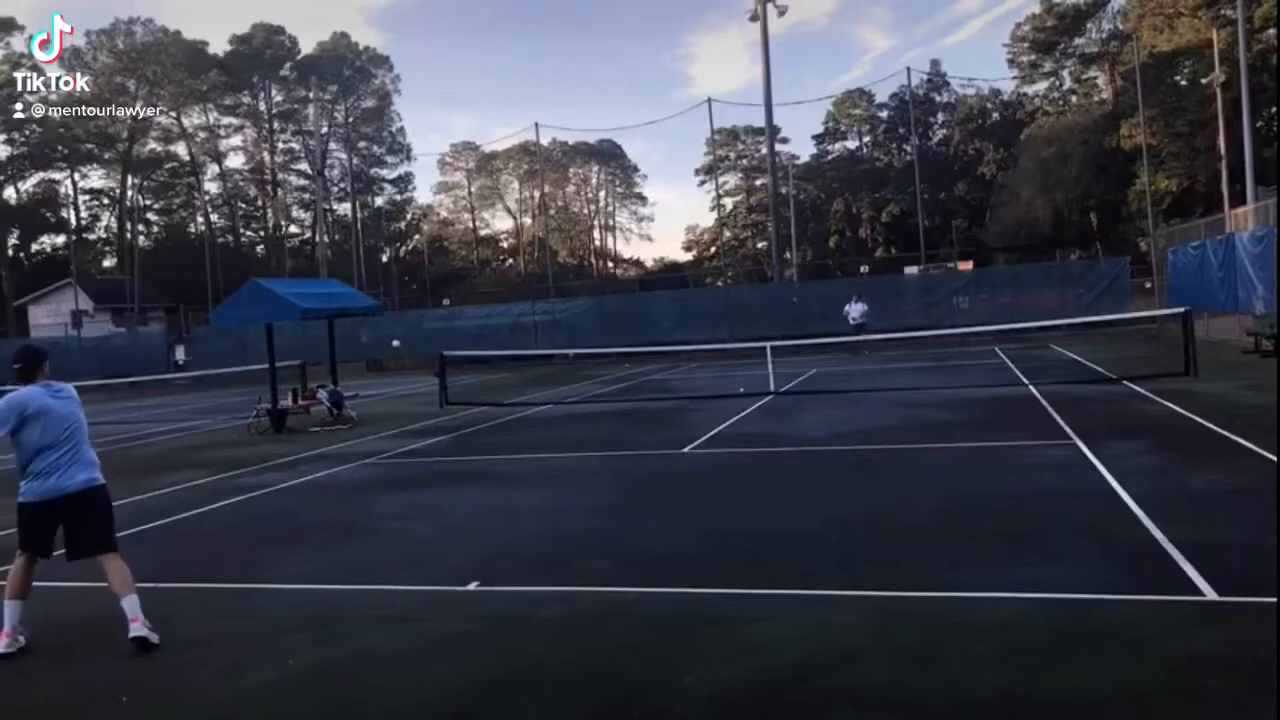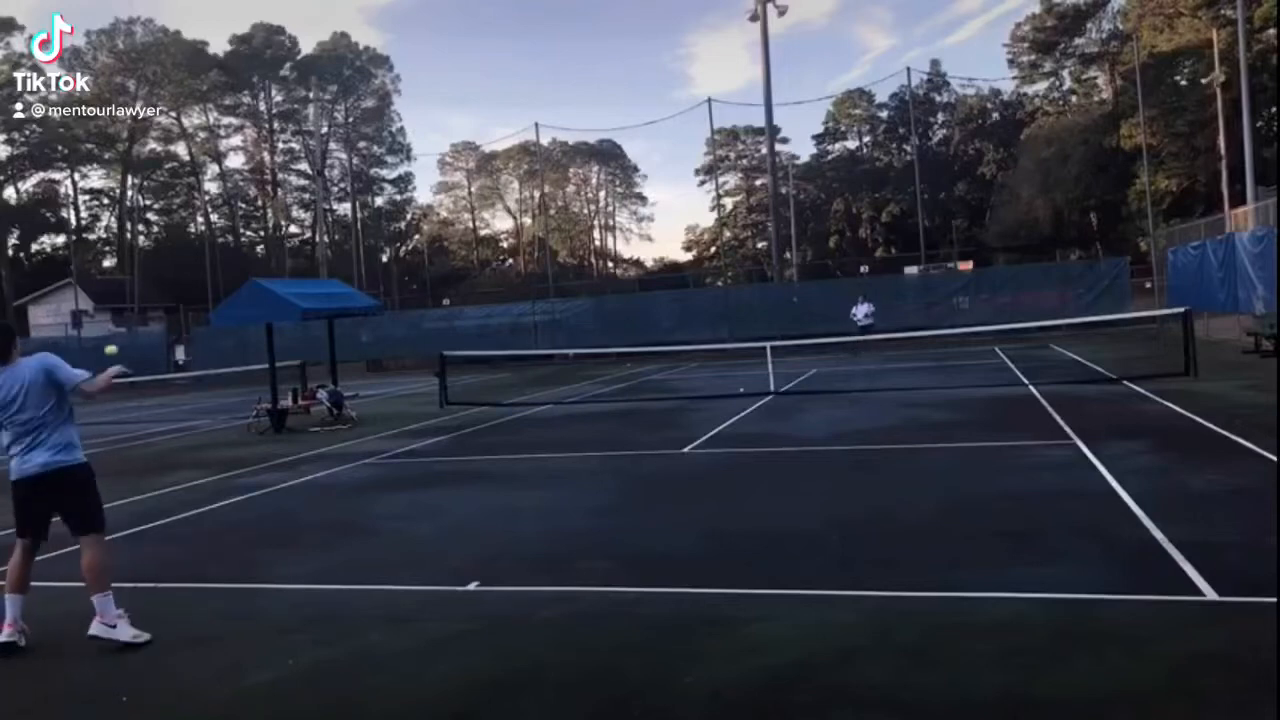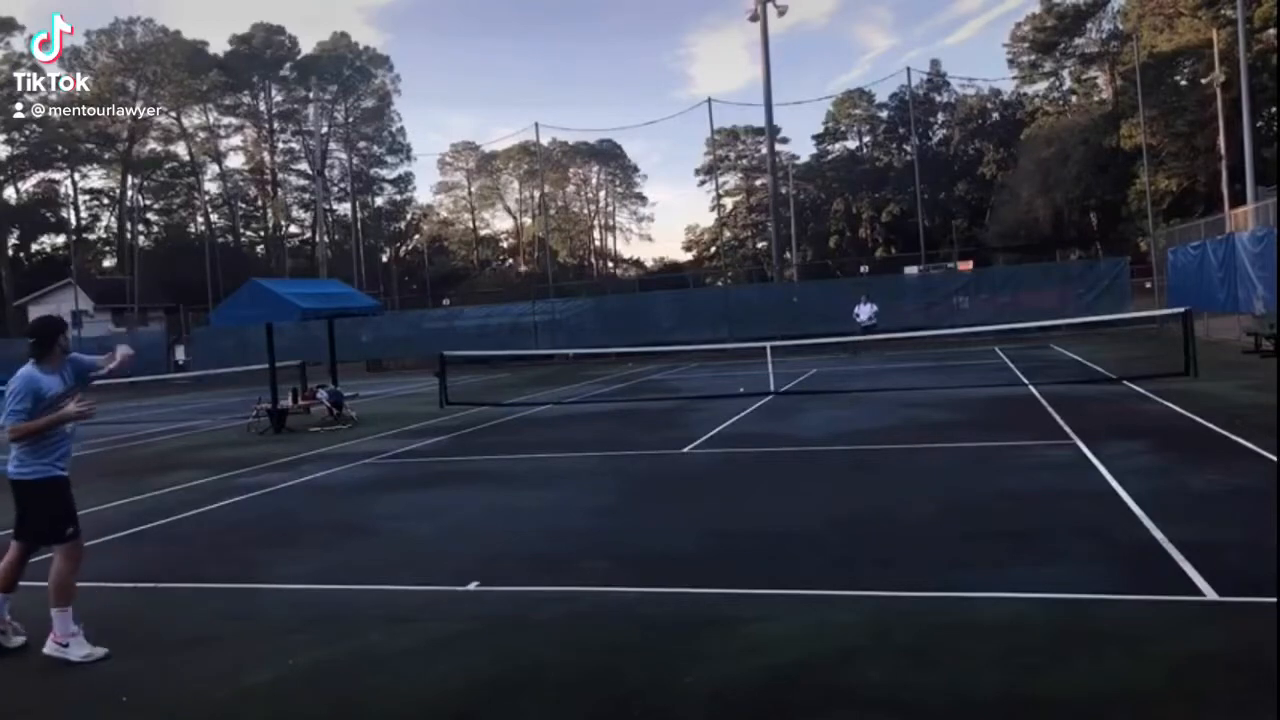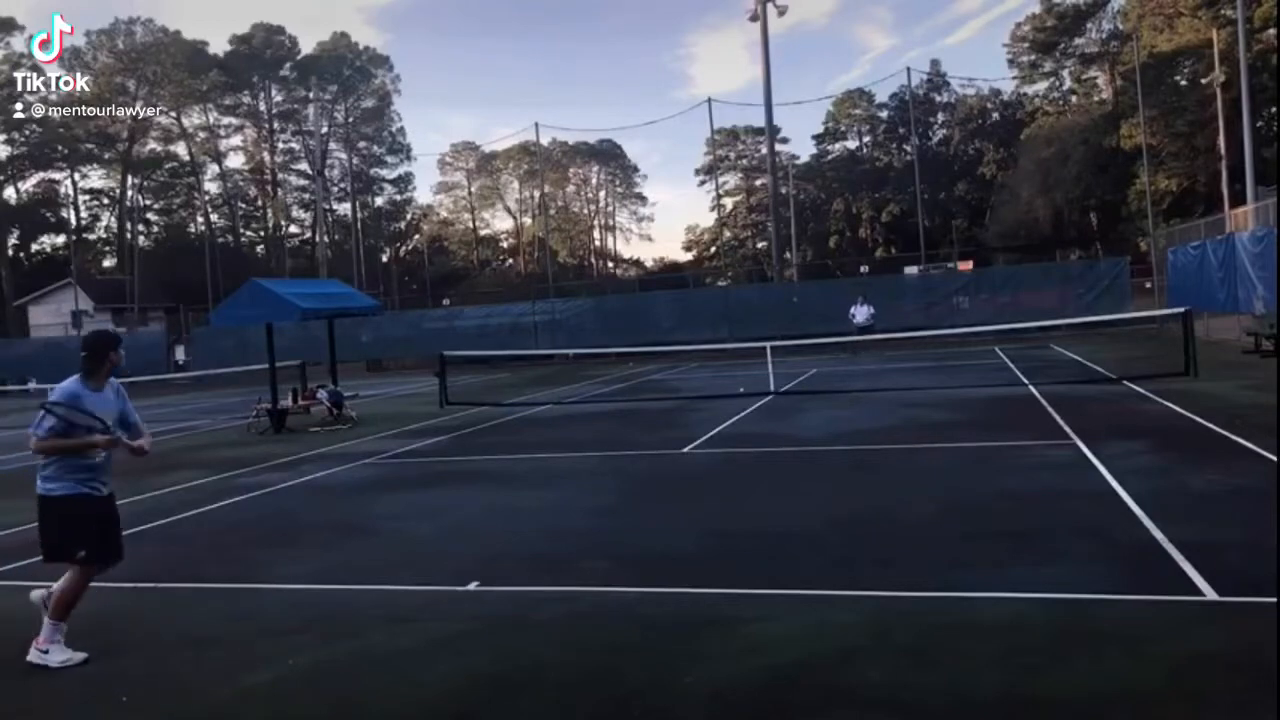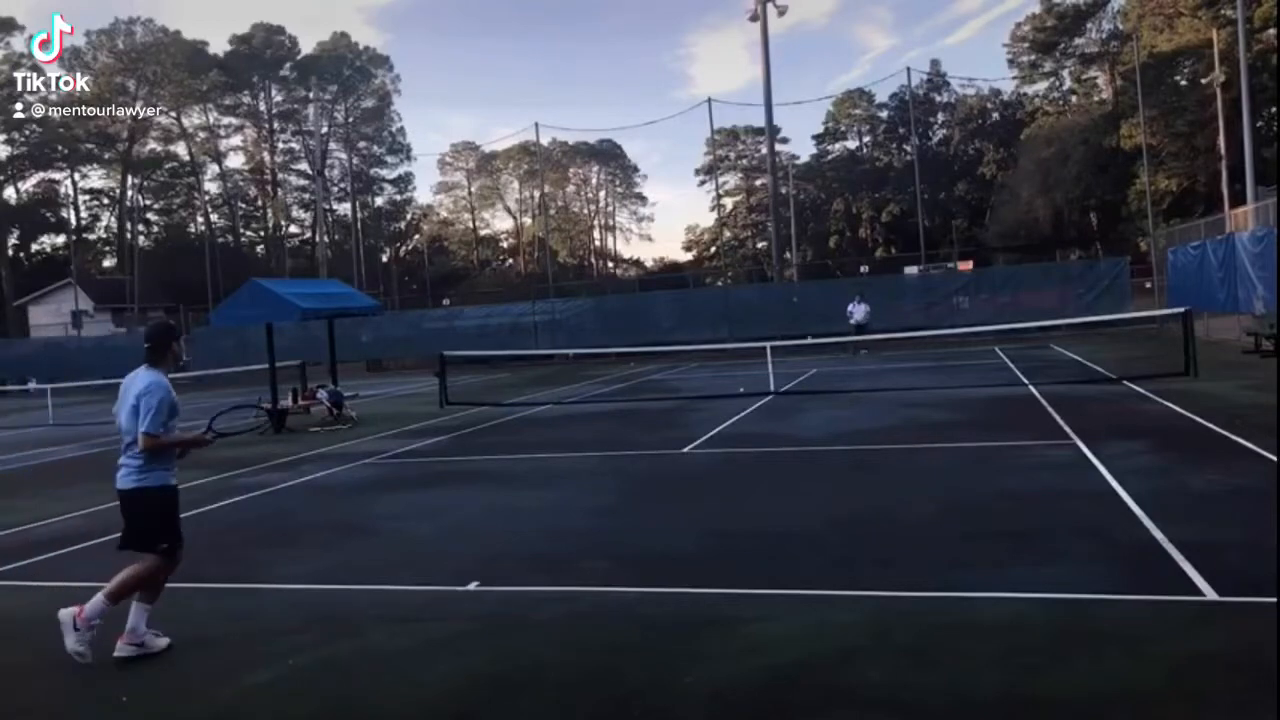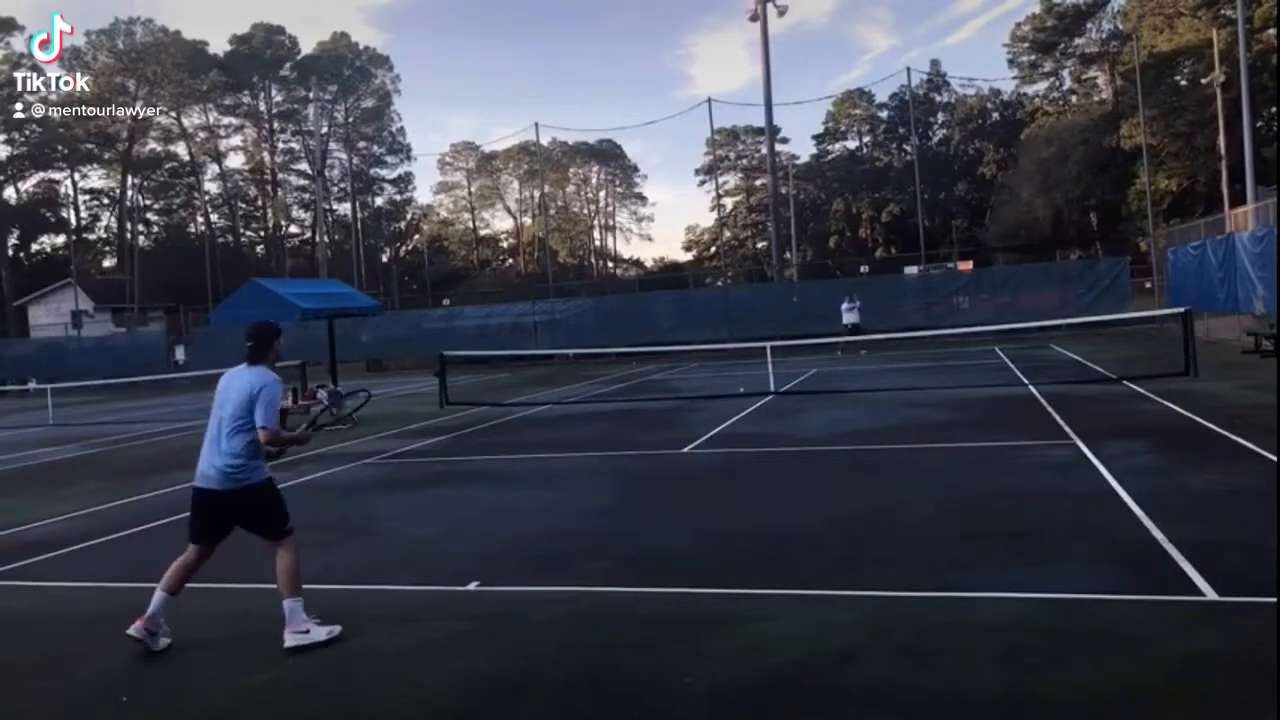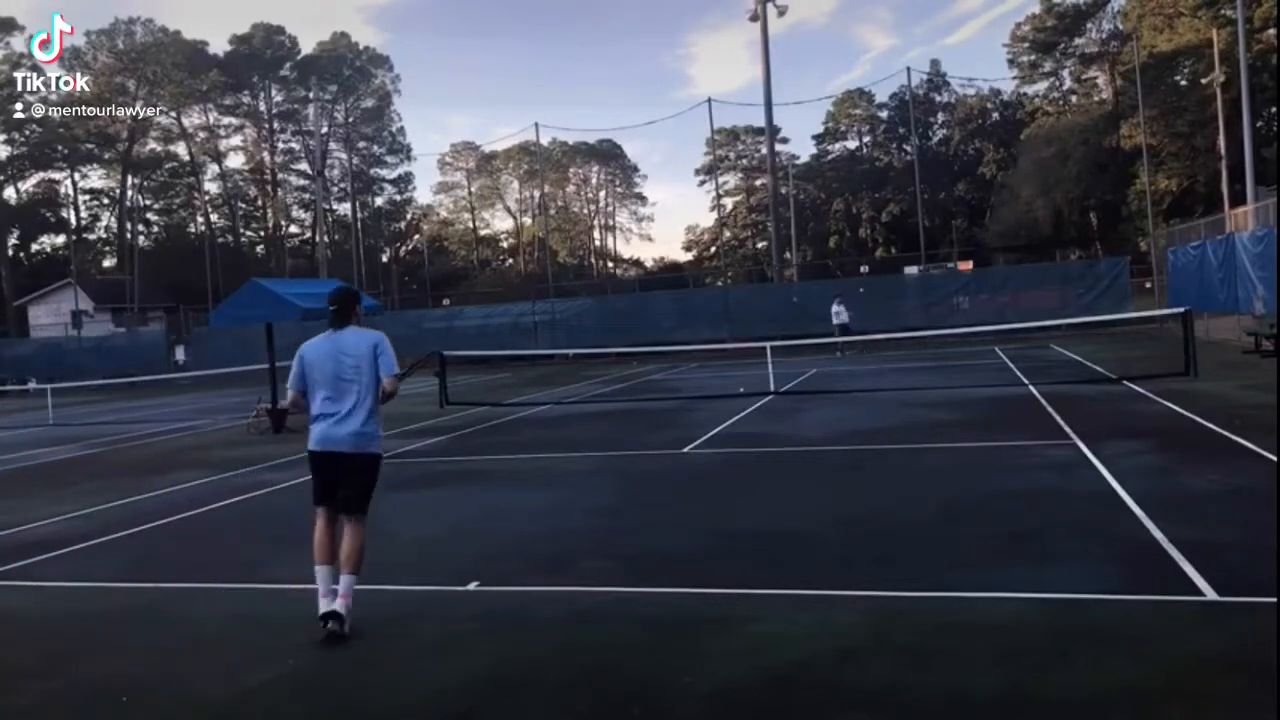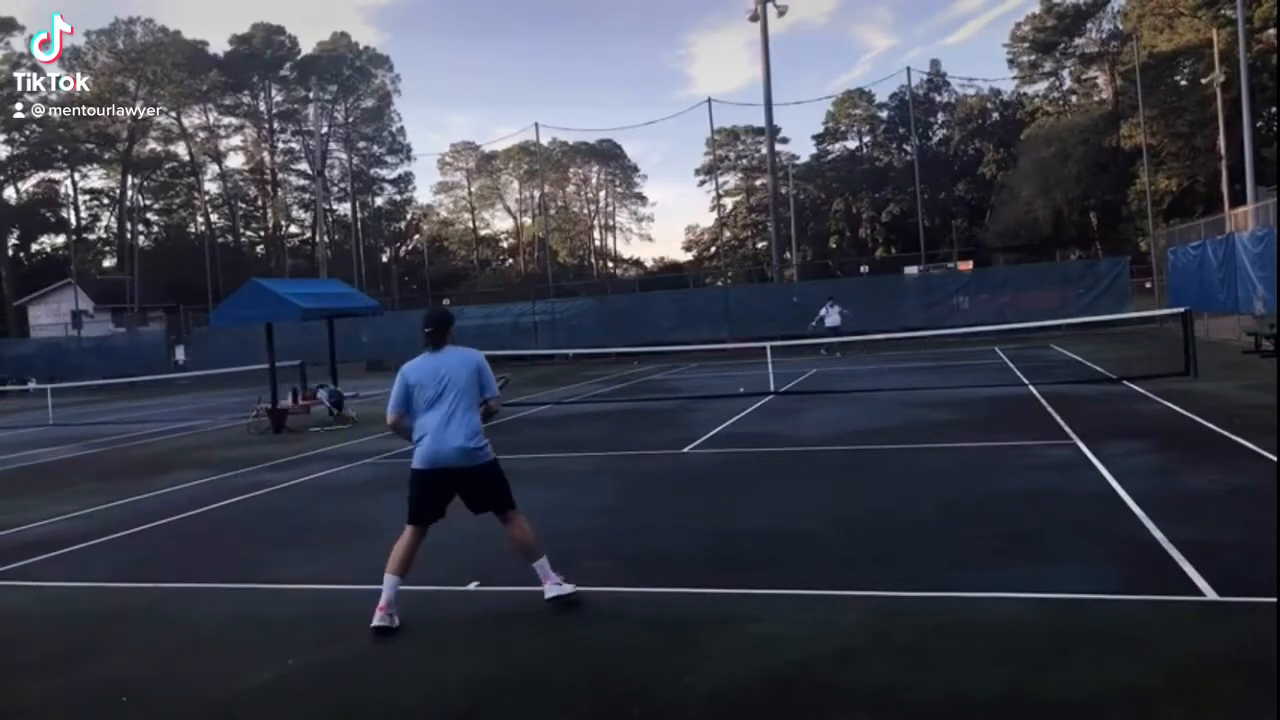
dt=0.3s
person 1, frame 1
right shoulder: (69, 393)
left hip: (37, 493)
right hip: (87, 486)
left knee: (25, 558)
right knee: (109, 556)
right ankle: (136, 622)
person 1, frame 2
right shoulder: (42, 363)
right elbow: (91, 387)
right wrist: (110, 374)
right hip: (64, 467)
right knee: (92, 538)
right ankle: (106, 618)
person 1, frame 3
left shoulder: (70, 365)
left elbow: (108, 361)
left wrist: (119, 356)
right wrist: (62, 416)
left hip: (45, 473)
right hip: (38, 476)
right knee: (69, 548)
right ankle: (63, 637)
person 1, frame 4
left shoulder: (116, 391)
right shoulder: (67, 394)
left elbow: (138, 431)
right elbow: (38, 445)
left wrist: (140, 444)
right wrist: (90, 443)
left hip: (97, 488)
right hip: (65, 493)
left knee: (107, 557)
right knee: (86, 566)
left ankle: (51, 596)
right ankle: (46, 644)
person 1, frame 5
left shoulder: (136, 378)
right shoulder: (157, 386)
left elbow: (123, 423)
right elbow: (148, 443)
left wrist: (176, 442)
right wrist: (187, 441)
left hip: (147, 481)
right hip: (148, 483)
left knee: (167, 555)
right knee: (156, 561)
left ankle: (135, 635)
right ankle: (83, 617)
person 1, frame 6
left shoulder: (231, 376)
right shoulder: (268, 380)
right elbow: (267, 438)
right wrist: (291, 439)
left hip: (208, 478)
right hip: (243, 478)
left knee: (198, 551)
right knee: (286, 542)
left ankle: (149, 622)
right ankle: (298, 627)
person 1, frame 7
left shoulder: (309, 348)
right shoulder: (375, 340)
left elbow: (293, 401)
right elbow: (389, 388)
left hip: (322, 443)
right hip: (362, 442)
left knee: (325, 516)
right knee: (354, 520)
left ankle: (325, 599)
right ankle: (342, 602)
person 1, frame 8
left shoulder: (409, 369)
right shoulder: (474, 359)
left elbow: (393, 421)
right elbow: (492, 406)
left hip: (427, 460)
right hip: (475, 455)
left knee: (414, 531)
right knee: (510, 516)
left ankle: (384, 610)
right ankle: (552, 583)
